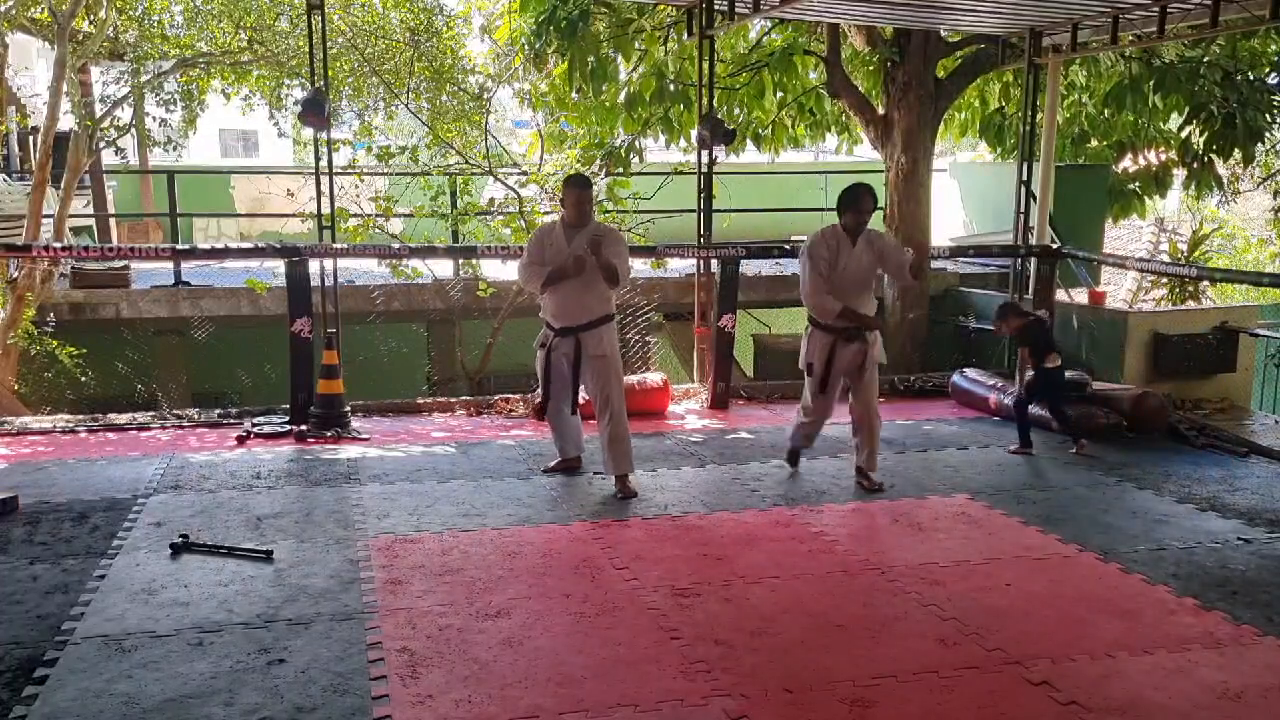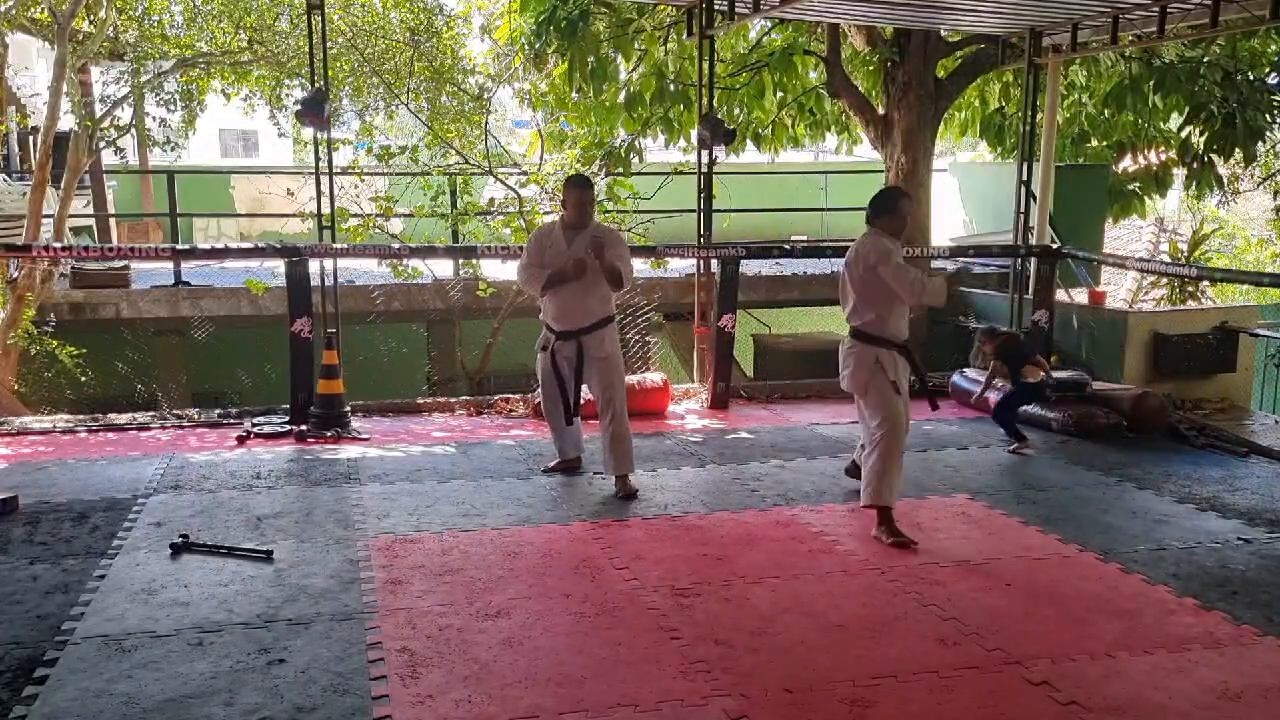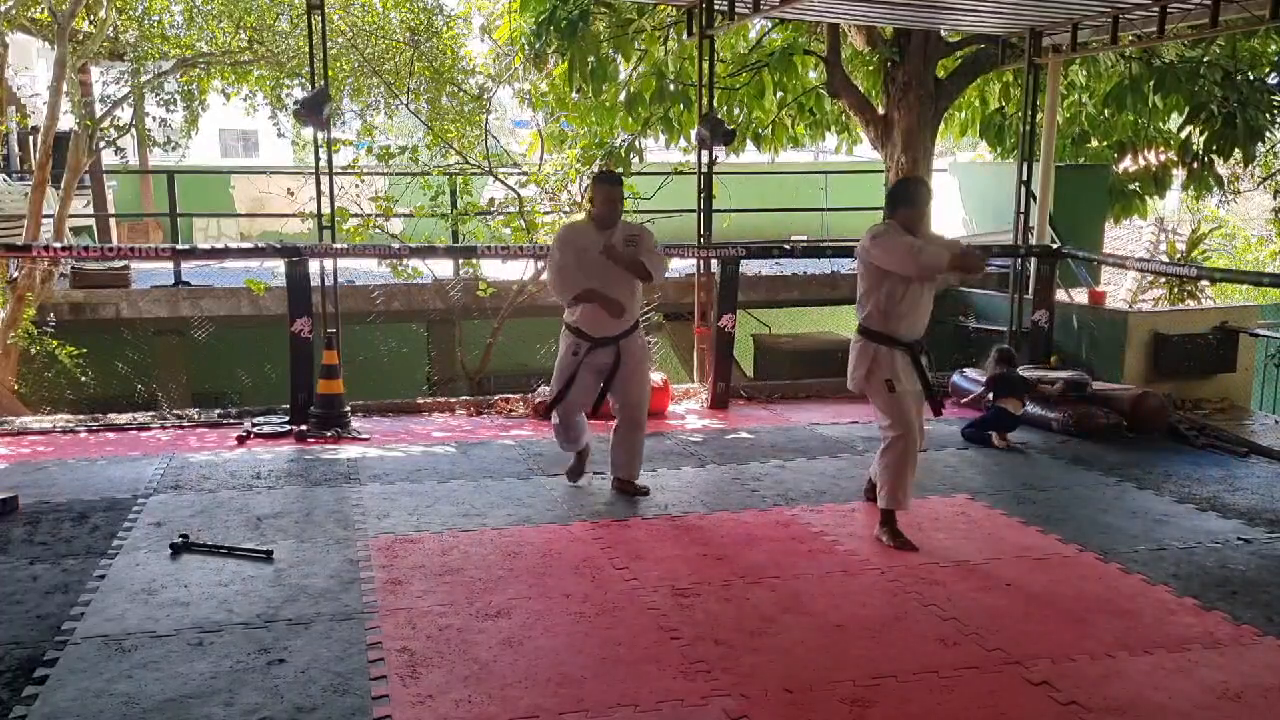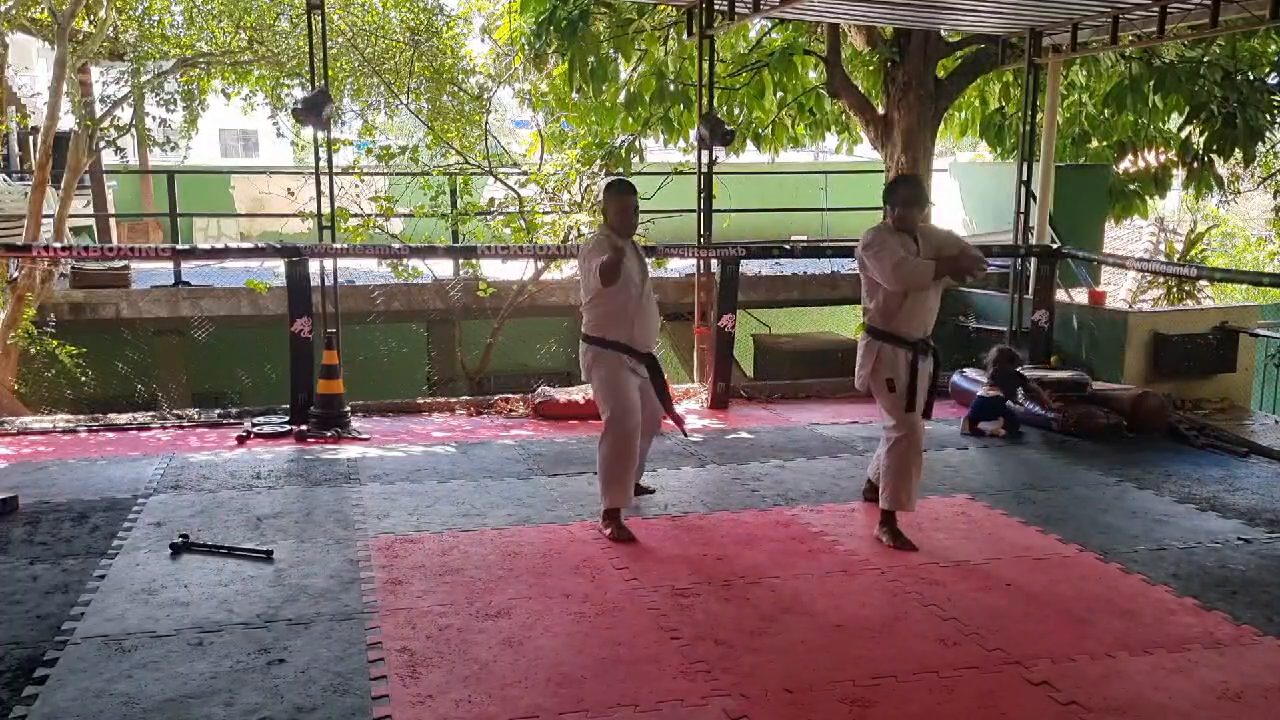
dt=0.4s
person 1, frame 1
left shoulder: (876, 241)
right shoulder: (817, 246)
left elbow: (908, 273)
right elbow: (814, 298)
left wrist: (918, 261)
right wrist: (857, 317)
left hip: (861, 338)
right hip: (826, 338)
left knee: (867, 410)
right knee: (817, 406)
left ankle: (863, 470)
right ankle: (797, 444)
person 1, frame 2
left shoulder: (864, 249)
right shoulder: (879, 250)
right elbow: (917, 288)
right wrist: (953, 278)
left hip: (878, 350)
right hip: (872, 353)
left knee: (884, 422)
right knee: (890, 429)
left ankle: (859, 464)
right ankle: (884, 521)
person 1, frame 3
left shoulder: (923, 238)
right shoulder: (879, 238)
left elbow: (970, 258)
right elbow: (917, 259)
left wrist: (964, 260)
right wrist: (959, 259)
left hip: (908, 353)
right hip: (880, 353)
left knee: (911, 431)
right knee: (902, 432)
left ankle: (875, 487)
right ankle: (887, 523)
person 1, frame 4
left shoulder: (931, 236)
right shoulder: (876, 239)
left elbow: (974, 259)
right elbow: (902, 274)
left wrist: (953, 266)
right wrist: (949, 265)
left hip: (917, 351)
right hip: (886, 351)
left knee: (902, 427)
right knee: (906, 432)
left ankle: (873, 485)
right ankle: (887, 522)
person 2, frame 1
left shoulder: (608, 235)
right shoulder: (543, 235)
left elbow: (618, 278)
right elbow: (527, 275)
left wrist: (600, 258)
right wrist: (565, 270)
left hip: (596, 334)
right hip: (555, 334)
left knee: (610, 403)
right knee: (555, 401)
left ankle: (621, 475)
right ankle: (570, 456)
person 2, frame 2
left shoulder: (608, 237)
right shoulder: (542, 237)
left elbow: (622, 280)
right elbow: (527, 277)
left wrist: (604, 261)
right wrist: (565, 273)
left hip: (598, 336)
right hip: (556, 337)
left knee: (612, 403)
right knee: (556, 403)
left ankle: (621, 475)
right ankle: (570, 456)
person 2, frame 3
left shoulder: (637, 234)
right shoulder: (569, 236)
left elbow: (655, 270)
right elbow: (561, 284)
left wrist: (621, 258)
right wrist: (601, 301)
left hip: (626, 341)
right hip: (580, 341)
left knee: (633, 412)
right knee: (566, 405)
left ankle: (624, 475)
right ankle: (579, 448)
person 2, frame 4
left shoulder: (631, 247)
right shoulder: (597, 247)
right elbow: (605, 277)
right wrist: (615, 258)
left hip: (638, 354)
right hip: (607, 354)
left knee: (649, 421)
right knee: (622, 427)
left ankle: (628, 480)
right ankle: (611, 513)
